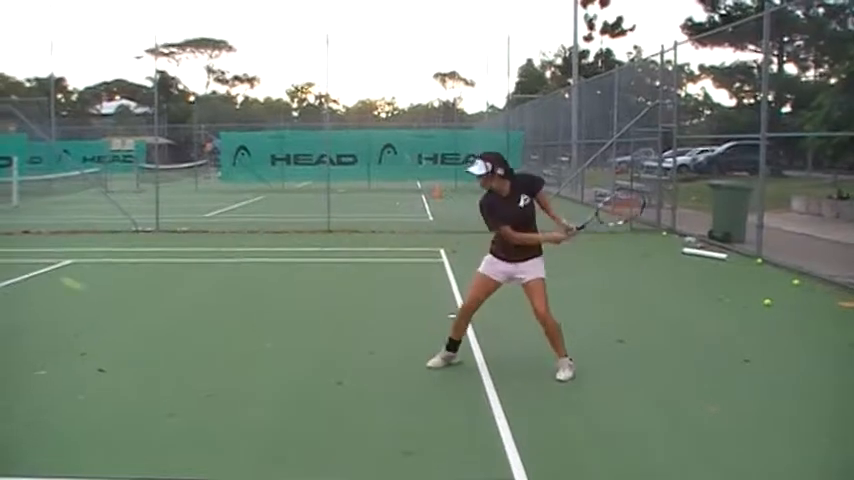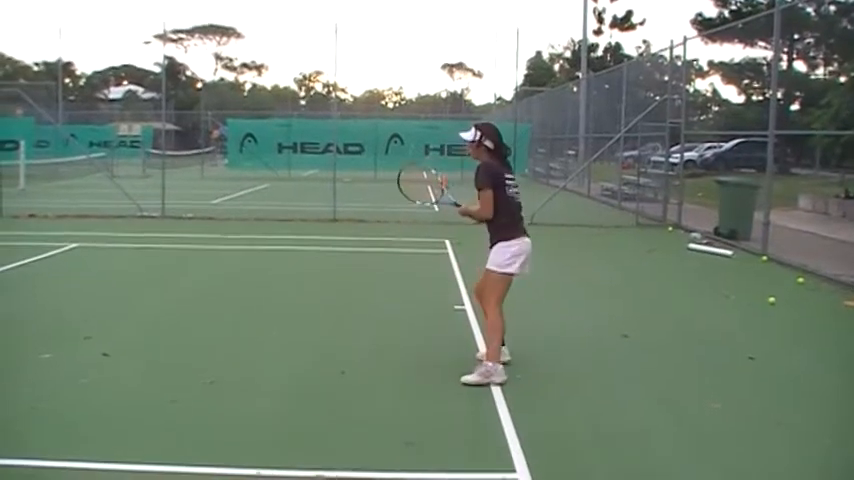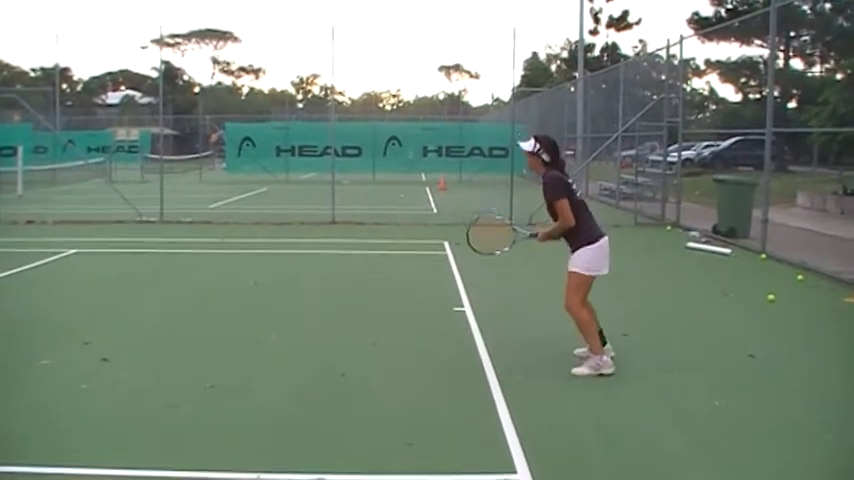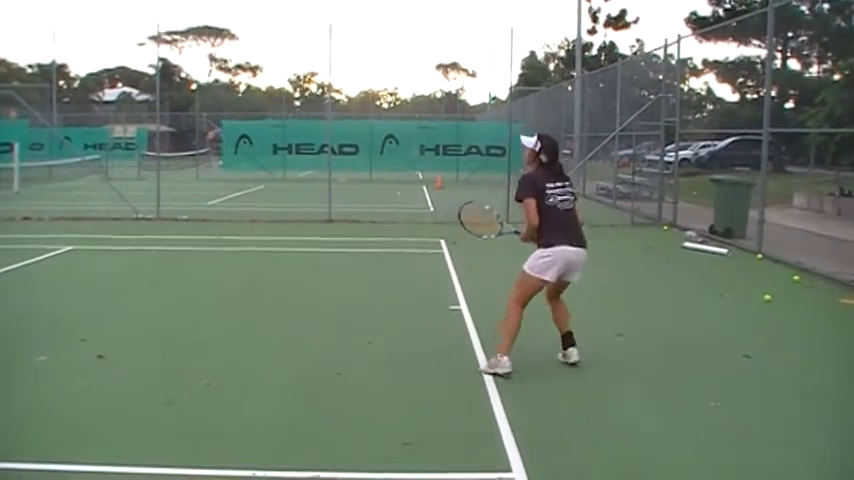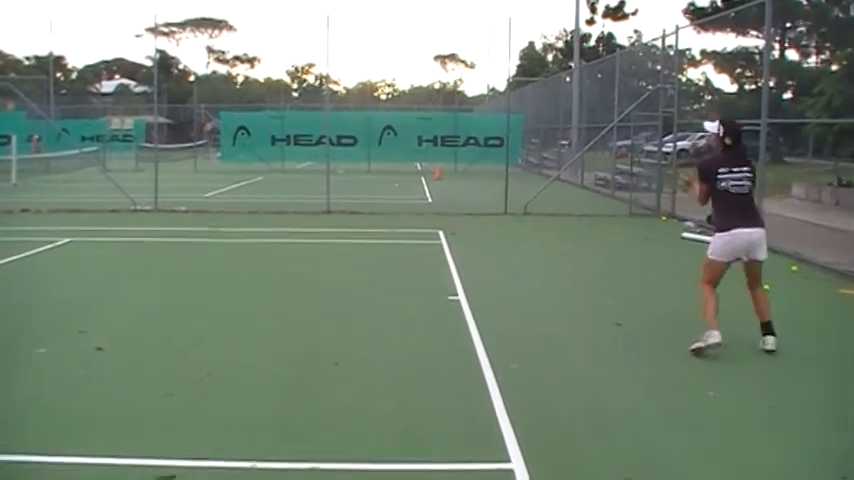
dt=1s
person 1, frame 1
left shoulder: (525, 182)
right shoulder: (487, 203)
left elbow: (543, 201)
right elbow: (510, 237)
left wrist: (559, 221)
right wrist: (549, 238)
left hip: (529, 260)
right hip: (497, 260)
left knee: (542, 313)
right knee: (467, 308)
left ankle: (564, 360)
right ankle: (450, 352)
person 1, frame 2
left shoulder: (485, 168)
right shoulder: (502, 167)
left elbow: (486, 213)
left wrist: (467, 211)
right wrist: (473, 211)
left hip: (509, 244)
right hip: (514, 241)
left knee: (491, 306)
right knee: (481, 293)
left ankle: (493, 367)
right ankle: (497, 349)
person 1, frame 3
left shoulder: (551, 180)
right shoulder: (557, 177)
left elbow: (568, 222)
left wrist: (547, 234)
right wrist: (553, 233)
left hip: (589, 246)
right hip: (593, 242)
left knee: (573, 304)
right knee: (579, 300)
left ankle: (600, 359)
right ankle: (601, 346)
person 1, frame 4
left shoulder: (529, 179)
right shoulder: (565, 179)
left elbow: (533, 221)
right elbow: (578, 219)
left wrist: (527, 236)
left hip: (553, 251)
right hip: (578, 250)
left knee: (516, 302)
right knee: (553, 296)
left ankle: (502, 359)
right ankle: (570, 349)
person 1, frame 5
left shoulder: (709, 163)
right shoulder: (748, 164)
left elbow: (702, 200)
left wrist: (696, 184)
left hip: (729, 234)
right hip: (756, 231)
left knee: (708, 285)
right knee: (755, 286)
left ankle: (712, 332)
right ankle: (768, 336)
